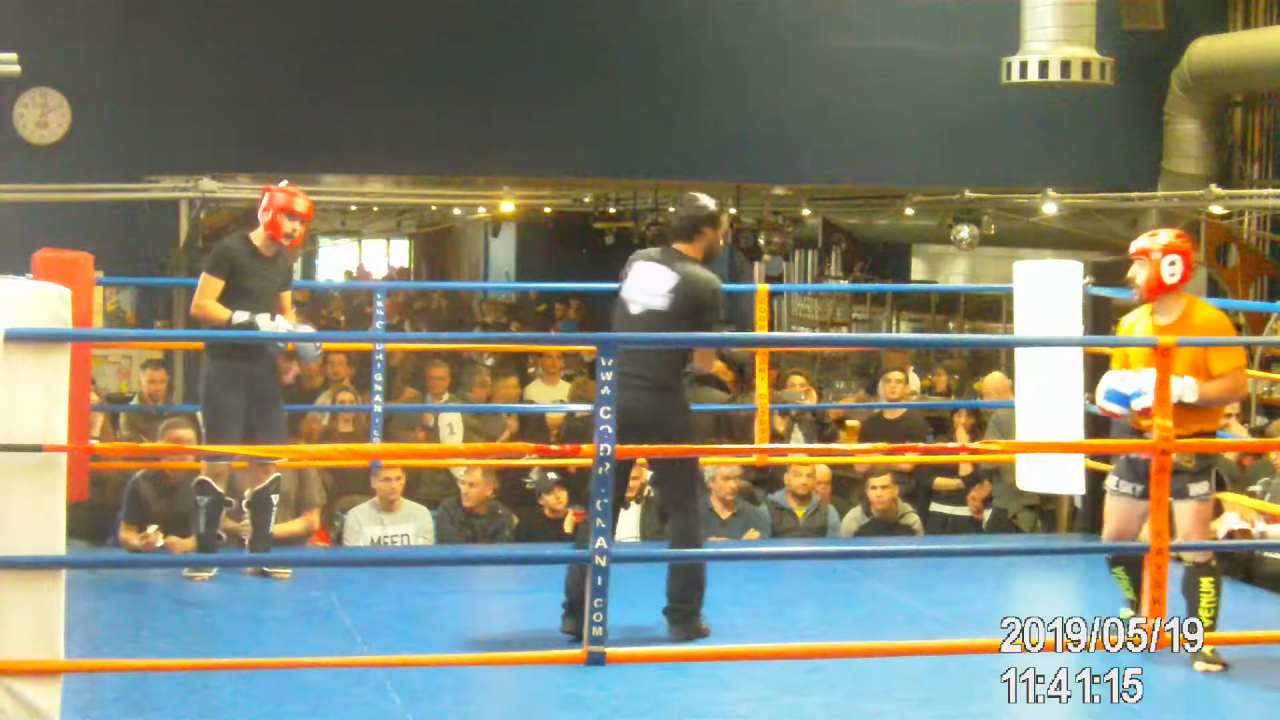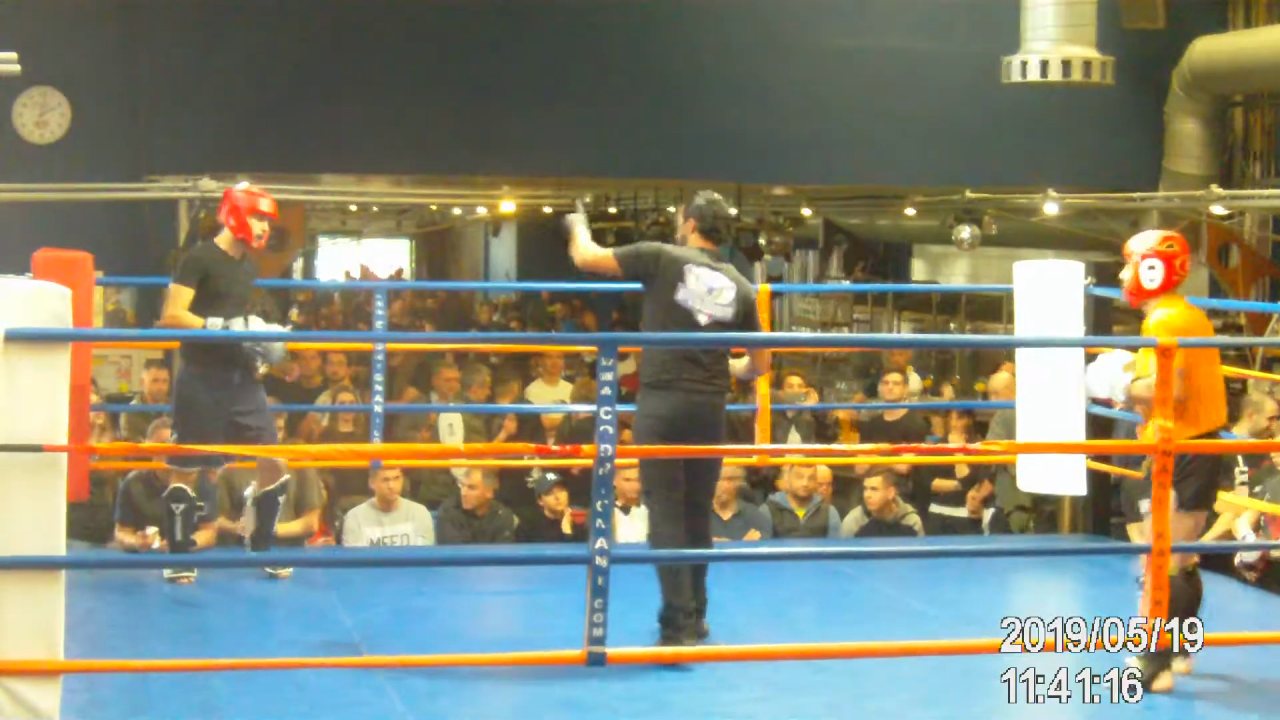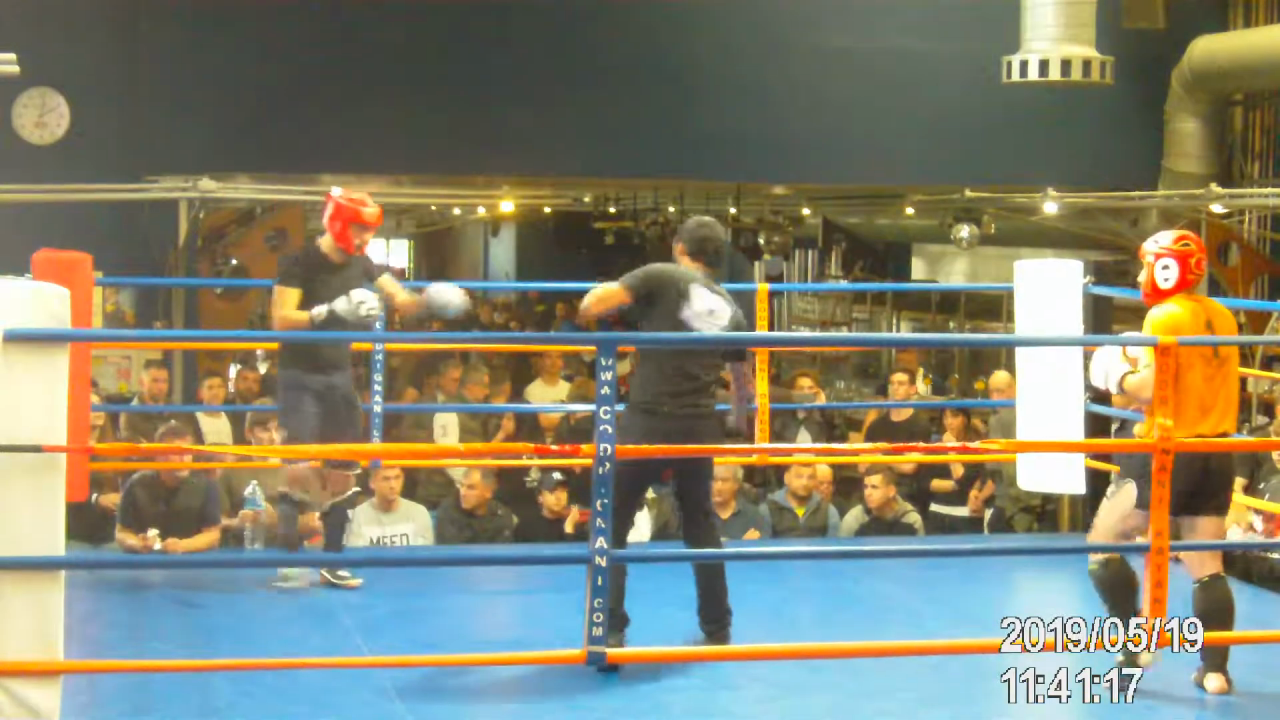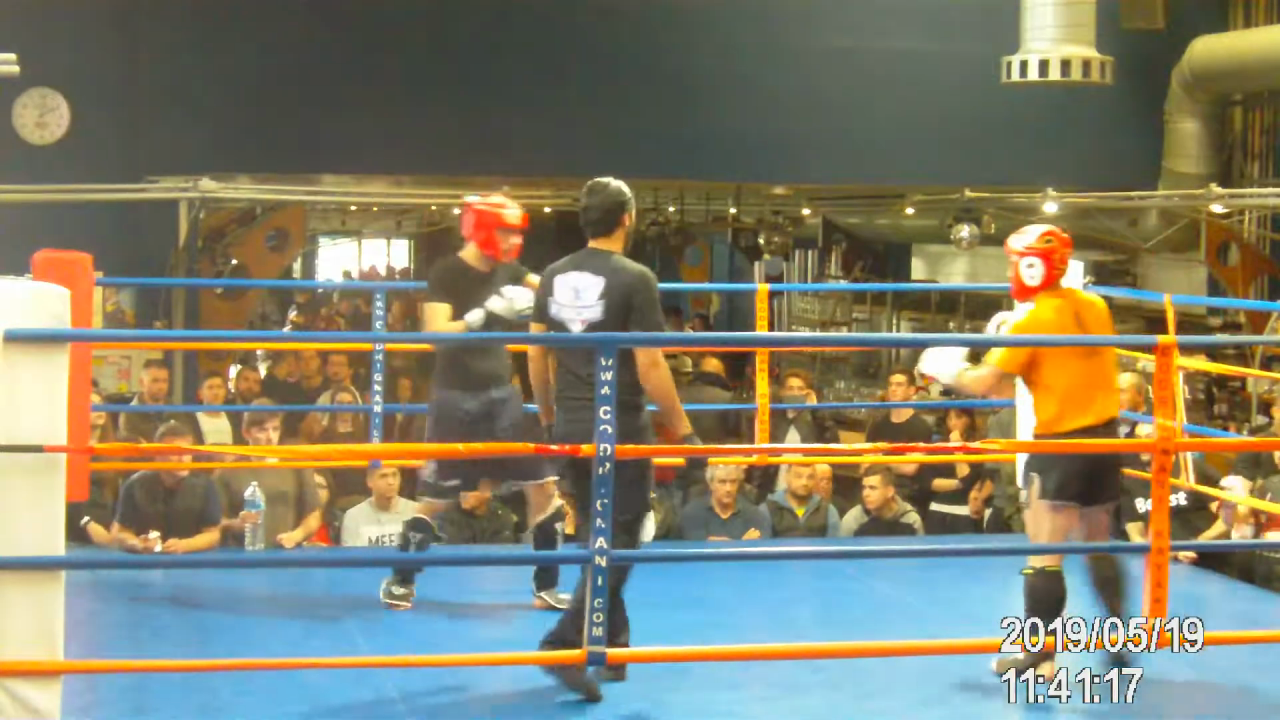
dt=0.7s
person 1, frame 1
left shoulder: (638, 261)
right shoulder: (703, 283)
right elbow: (704, 360)
left hip: (616, 397)
right hip: (661, 403)
left knee: (603, 506)
right knee: (684, 507)
left ankle: (576, 612)
right ankle: (685, 615)
person 1, frame 2
left shoulder: (661, 257)
right shoulder: (740, 287)
left elbow: (583, 258)
right elbow: (760, 365)
left wrist: (577, 226)
left hip: (661, 402)
right hip: (709, 407)
left knee: (666, 513)
right knee: (698, 512)
left ankle: (679, 624)
right ankle: (694, 617)
person 1, frame 3
left shoulder: (660, 276)
right shoulder: (731, 309)
left elbow: (590, 307)
right elbow: (744, 383)
left wrist: (628, 293)
right wrist: (741, 416)
left hip: (646, 421)
right hip: (698, 428)
left knee: (613, 526)
right knee: (701, 525)
left ankle: (610, 630)
right ankle: (717, 626)
person 1, frame 4
left shoulder: (554, 275)
right shoulder: (635, 279)
left elbow: (537, 358)
right elbow: (650, 368)
left wrist: (550, 415)
right wrist: (682, 429)
left hip: (568, 424)
right hip: (619, 426)
right knee: (620, 542)
left ankle: (610, 649)
right ankle: (565, 646)
person 2, frame 1
left shoulder: (1210, 322)
right shoulder: (1131, 324)
left elbow: (1236, 384)
right elbow: (1116, 377)
left wrist: (1184, 390)
right wrist: (1109, 391)
left hip: (1190, 450)
right hip: (1138, 446)
left knee: (1196, 548)
right knee: (1115, 538)
left ankle: (1204, 642)
right ankle: (1138, 608)
person 2, frame 2
left shoulder: (1162, 321)
right shoulder: (1188, 316)
left elbow: (1167, 390)
left wrist: (1119, 385)
right wrist: (1136, 372)
left hip: (1181, 454)
right hip: (1203, 449)
right knee: (1180, 558)
left ankle: (1157, 665)
right ankle: (1174, 650)
person 2, frame 3
left shoulder: (1164, 317)
right shoulder: (1222, 317)
left elbow: (1152, 390)
left wrist: (1117, 375)
right wrist: (1143, 361)
left hip: (1166, 453)
right hip: (1214, 454)
left knee: (1103, 546)
right knee: (1208, 567)
right ankle: (1215, 669)
person 2, frame 4
left shoulder: (1029, 321)
right shoulder: (1095, 307)
left elbow: (986, 383)
left wrist: (948, 371)
left hip: (1060, 444)
right hip: (1104, 437)
left knee: (1044, 556)
right knee: (1098, 546)
left ankle: (1039, 655)
person 3, frame 1
left shoulder: (284, 261)
right shoulder: (230, 250)
right elbow: (200, 305)
left wrist: (299, 335)
right wrist: (250, 320)
left hip: (263, 367)
right hip: (226, 366)
left knee: (267, 460)
right knee: (218, 462)
left ankle: (260, 551)
right ankle: (205, 551)
person 3, frame 2
left shoulder: (248, 263)
right shoulder: (200, 258)
right elbow: (171, 315)
left wrist: (262, 334)
right wrist: (228, 326)
left hip: (242, 377)
right hip: (202, 377)
left knee: (272, 461)
right knee: (187, 471)
left ankle: (262, 546)
right ankle: (178, 556)
person 3, frame 3
left shoulder: (361, 263)
right shoulder: (298, 263)
left elbow: (400, 299)
right elbow: (281, 319)
left wrist: (431, 298)
right wrist: (331, 311)
left hip: (339, 376)
right hip: (300, 377)
left knee: (343, 473)
right knee: (300, 468)
left ankle: (331, 561)
right ankle: (290, 554)
person 3, frame 4
left shoulder: (509, 269)
right shoulder: (447, 274)
right elbow: (435, 334)
right wrist: (486, 316)
left hip: (503, 393)
right hip: (458, 397)
left knee: (543, 486)
right knee: (438, 496)
left ankle: (545, 587)
right ankle: (400, 578)
